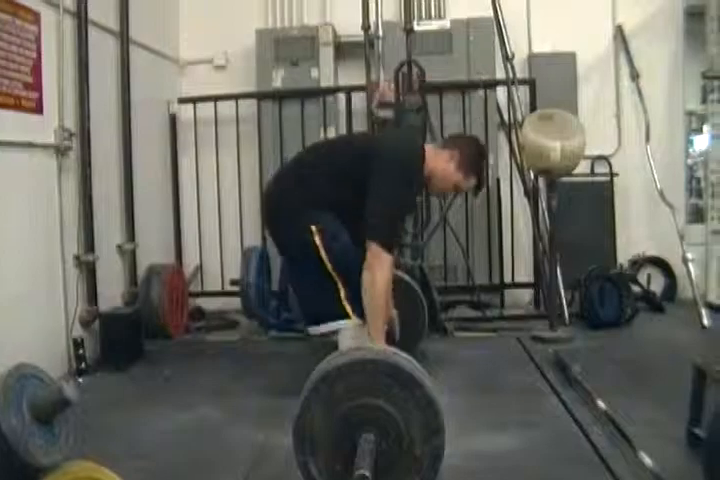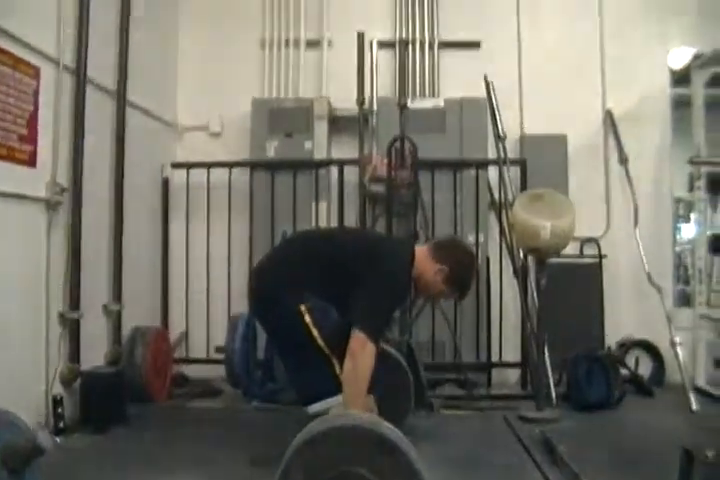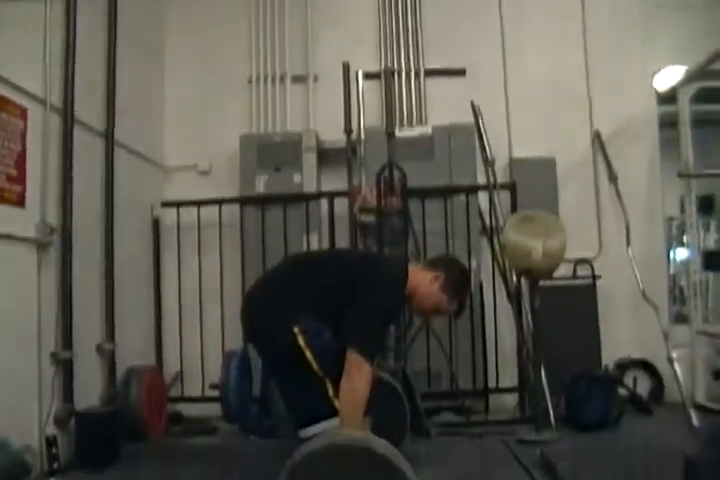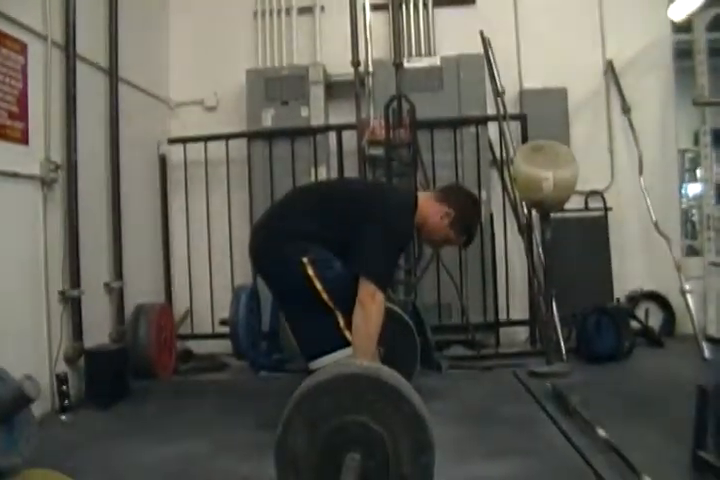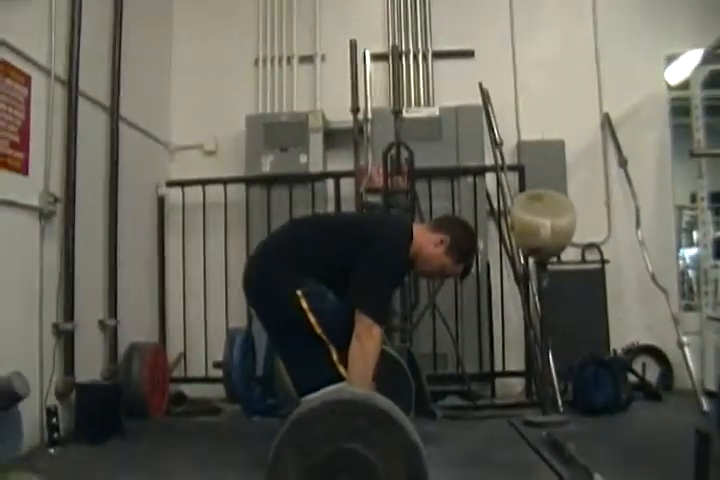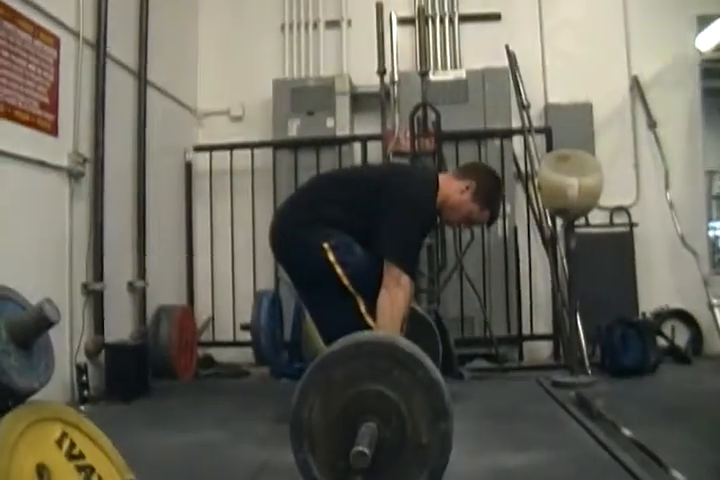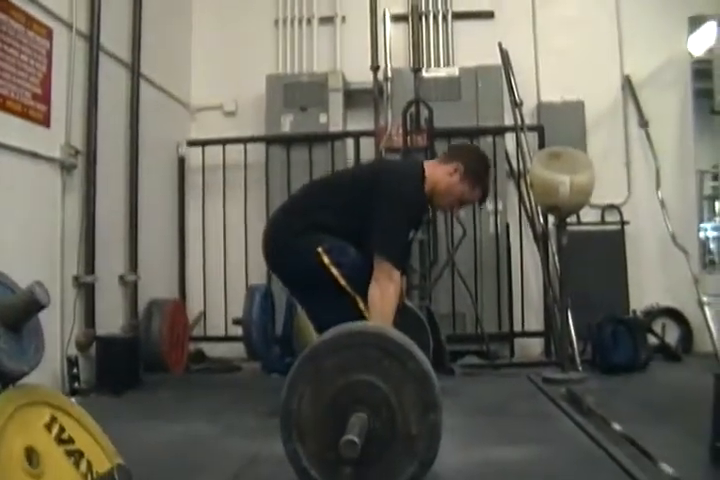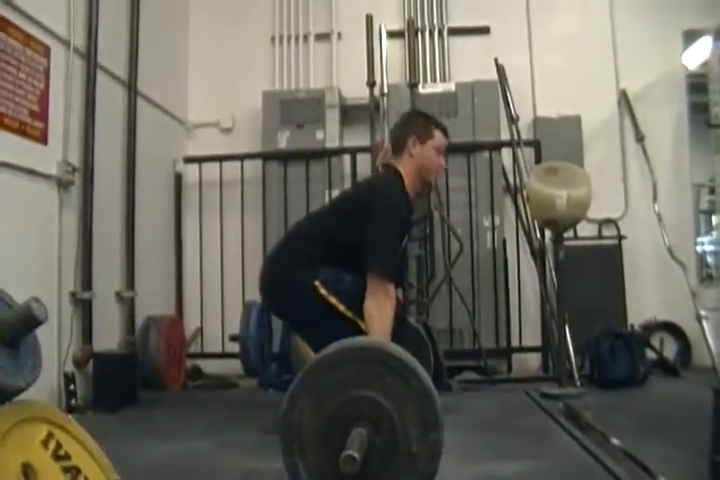
dt=0.5s
person 1, frame 1
left shoulder: (406, 162)
right shoulder: (402, 171)
left elbow: (382, 247)
right elbow: (377, 260)
left wrist: (387, 302)
right wrist: (377, 343)
left hip: (299, 204)
right hip: (294, 205)
left knee: (364, 300)
right knee: (352, 311)
person 1, frame 2
left shoulder: (395, 259)
right shoulder: (392, 270)
left elbow: (360, 342)
right elbow: (360, 349)
left wrist: (362, 399)
left hip: (280, 283)
right hip: (281, 287)
right knee: (342, 387)
person 1, frame 3
left shoulder: (388, 279)
right shoulder: (384, 288)
left elbow: (358, 363)
right elbow: (357, 369)
left hip: (275, 307)
right hip: (275, 310)
right knee: (332, 412)
person 1, frame 4
left shoulder: (397, 207)
right shoulder: (393, 216)
right elbow: (370, 298)
left hip: (283, 239)
right hip: (282, 241)
right knee: (342, 341)
person 1, frame 5
left shoulder: (392, 239)
right shoulder: (389, 247)
left elbow: (369, 328)
right elbow: (366, 332)
left hip: (276, 272)
right hip: (277, 274)
right knee: (336, 381)
person 1, frame 6
left shoulder: (420, 191)
right shoulder: (415, 197)
left elbow: (401, 278)
right elbow: (394, 282)
left hip: (302, 228)
right hip: (304, 228)
right knee: (365, 331)
person 1, frame 7
left shoulder: (407, 185)
right shoulder: (403, 189)
left elbow: (393, 273)
right elbow: (385, 276)
left hip: (295, 238)
right hip: (298, 237)
person 1, frame 8
left shoulder: (390, 194)
right shoulder: (388, 198)
left elbow: (387, 288)
right elbow: (379, 290)
left hip: (290, 275)
right hip: (296, 274)
